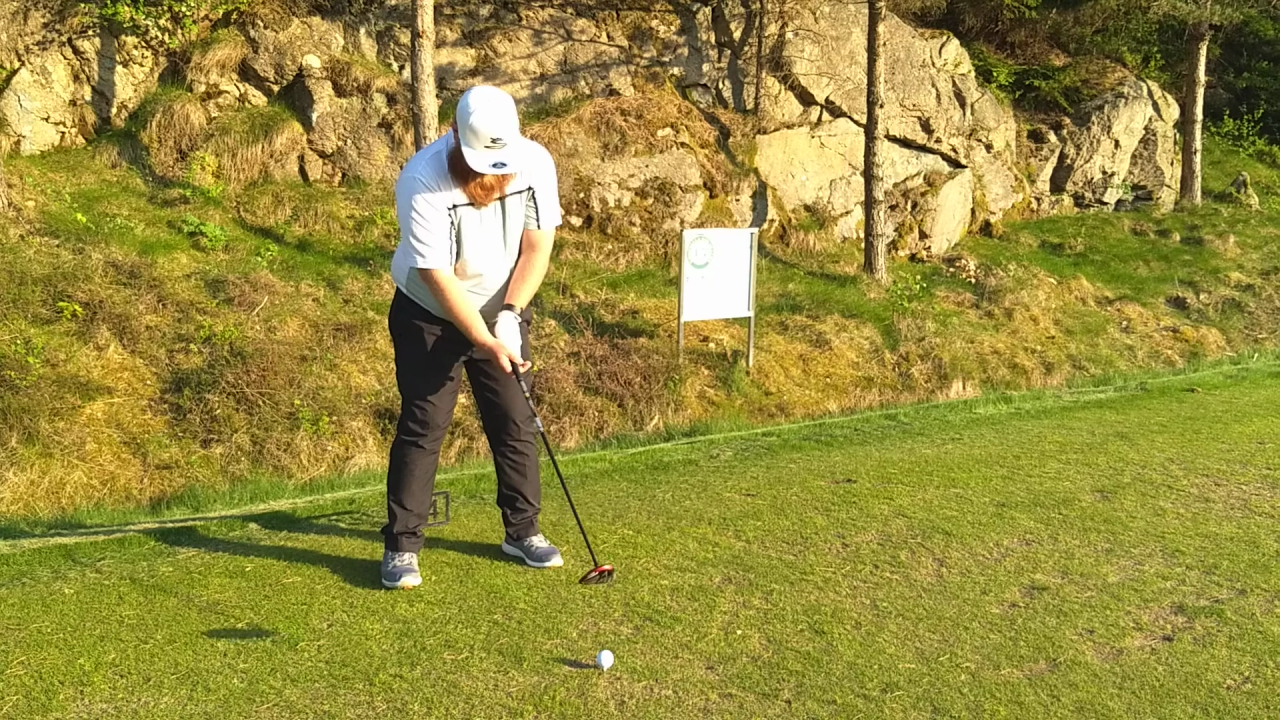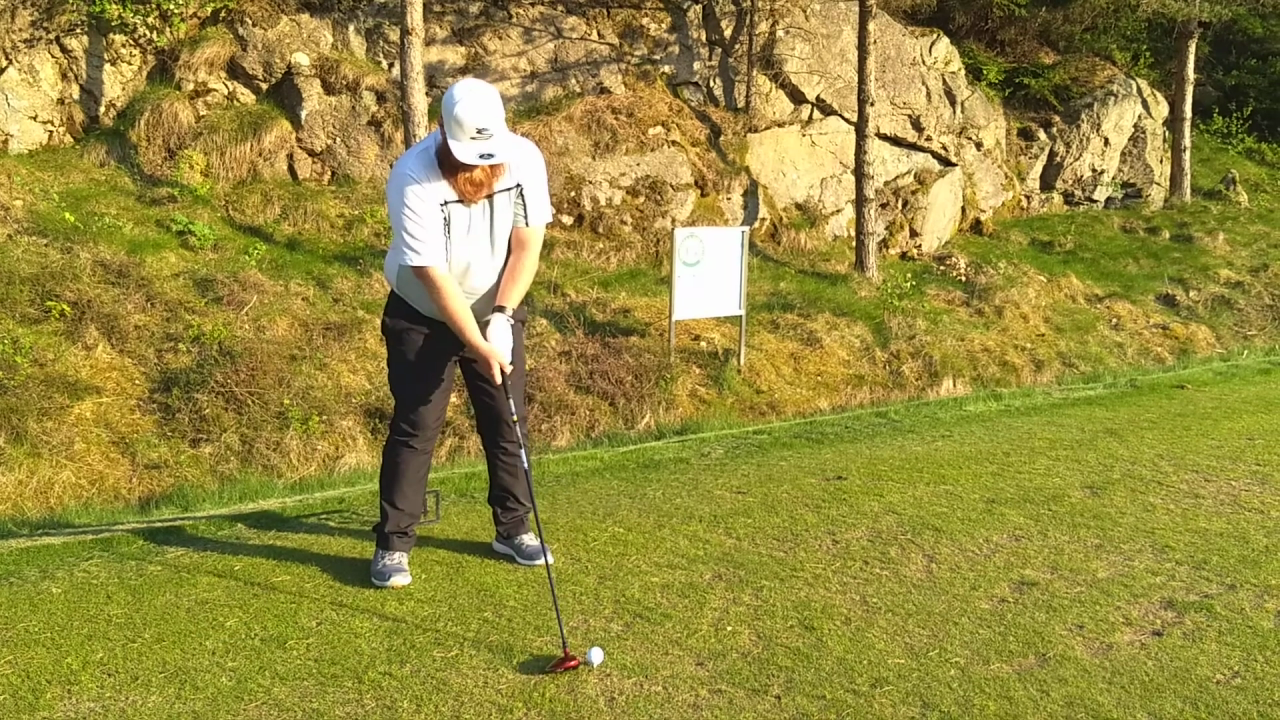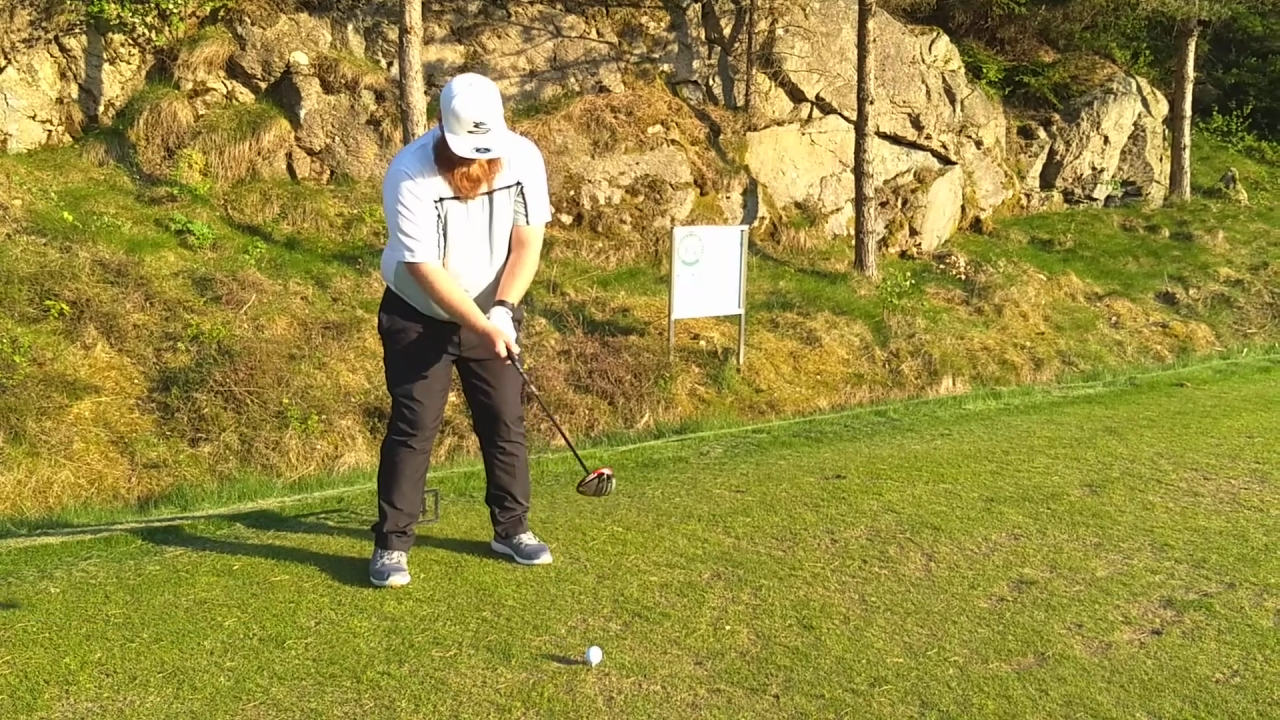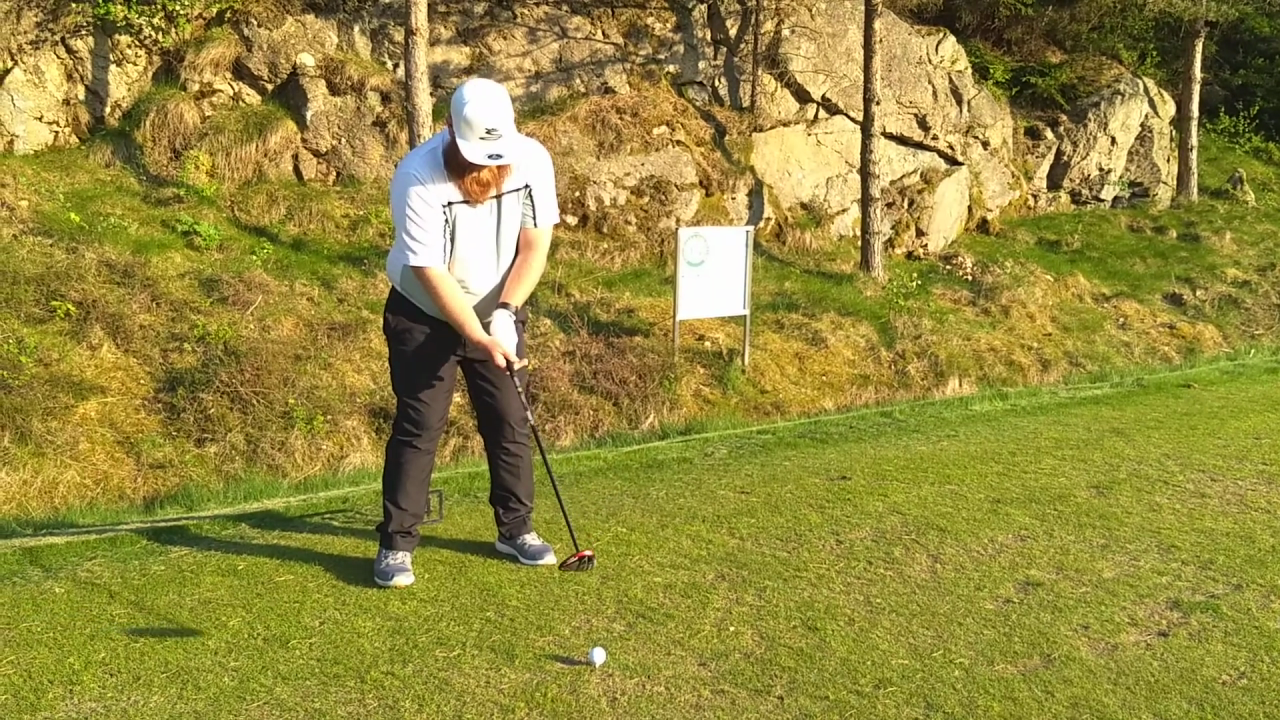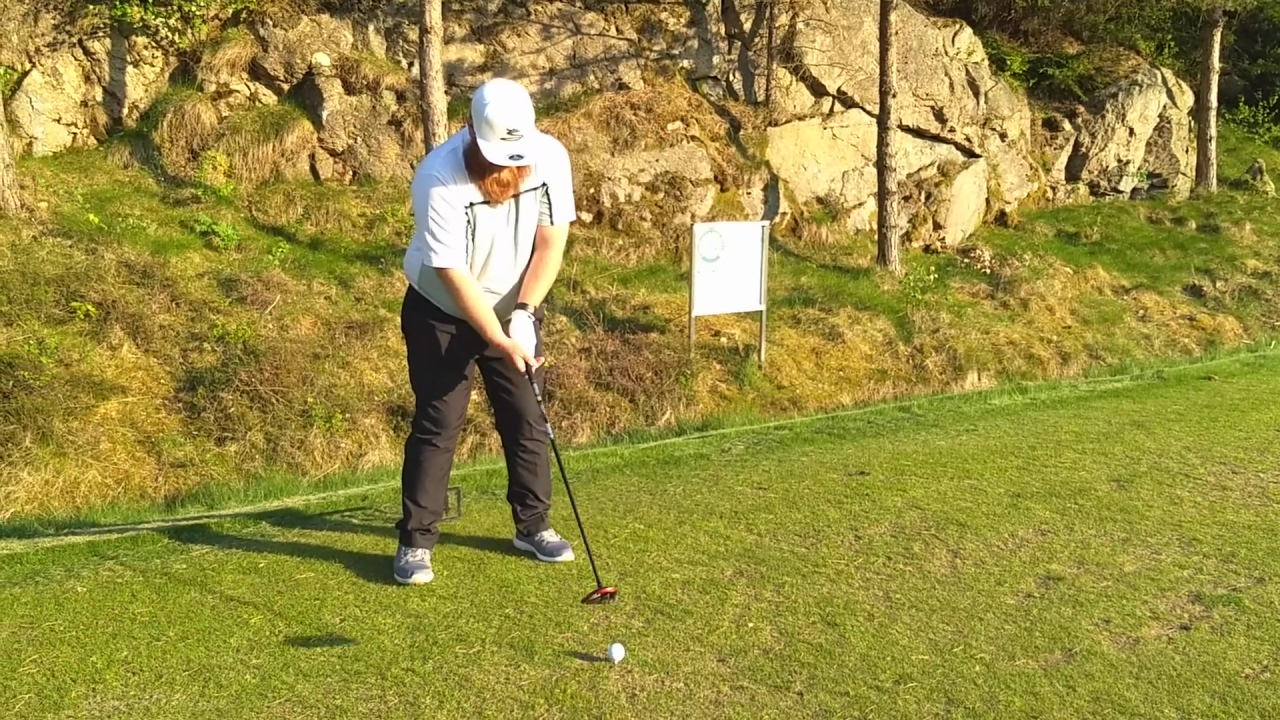
dt=1s
person 1, frame 1
left shoulder: (535, 162)
right shoulder: (422, 177)
left elbow: (537, 247)
right elbow: (437, 274)
left wrist: (509, 315)
right wrist: (484, 342)
left hip: (503, 312)
right hip: (429, 316)
left knee: (515, 422)
right knee: (422, 427)
left ankle: (523, 530)
right ankle: (402, 545)
person 1, frame 2
left shoulder: (525, 158)
right shoulder: (412, 176)
left elbow: (526, 246)
right elbow: (433, 275)
left wrist: (503, 317)
right wrist: (477, 346)
left hip: (495, 313)
right hip: (422, 316)
left knee: (508, 423)
right knee: (415, 427)
left ankle: (513, 529)
right ankle: (393, 544)
person 1, frame 3
left shoulder: (523, 157)
right shoulder: (409, 173)
left elbow: (527, 242)
right elbow: (425, 268)
left wrist: (503, 310)
right wrist: (481, 327)
left hip: (493, 313)
right hip: (418, 316)
left knee: (505, 423)
right knee: (412, 427)
left ankle: (511, 528)
right ankle: (391, 544)
person 1, frame 4
left shoulder: (532, 159)
right shoulder: (417, 175)
left elbow: (534, 245)
right elbow: (429, 271)
left wrist: (506, 313)
right wrist: (478, 339)
left hip: (497, 314)
right hip: (423, 316)
left knee: (509, 423)
right knee: (417, 428)
left ankle: (515, 529)
right ankle: (395, 544)
person 1, frame 5
left shoulder: (550, 157)
right shoulder: (439, 176)
left elbow: (550, 244)
right elbow: (451, 272)
left wrist: (524, 314)
right wrist: (498, 341)
left hip: (513, 312)
right hip: (441, 313)
left knee: (526, 421)
right knee: (436, 425)
left ankle: (533, 526)
right ankle: (415, 541)
